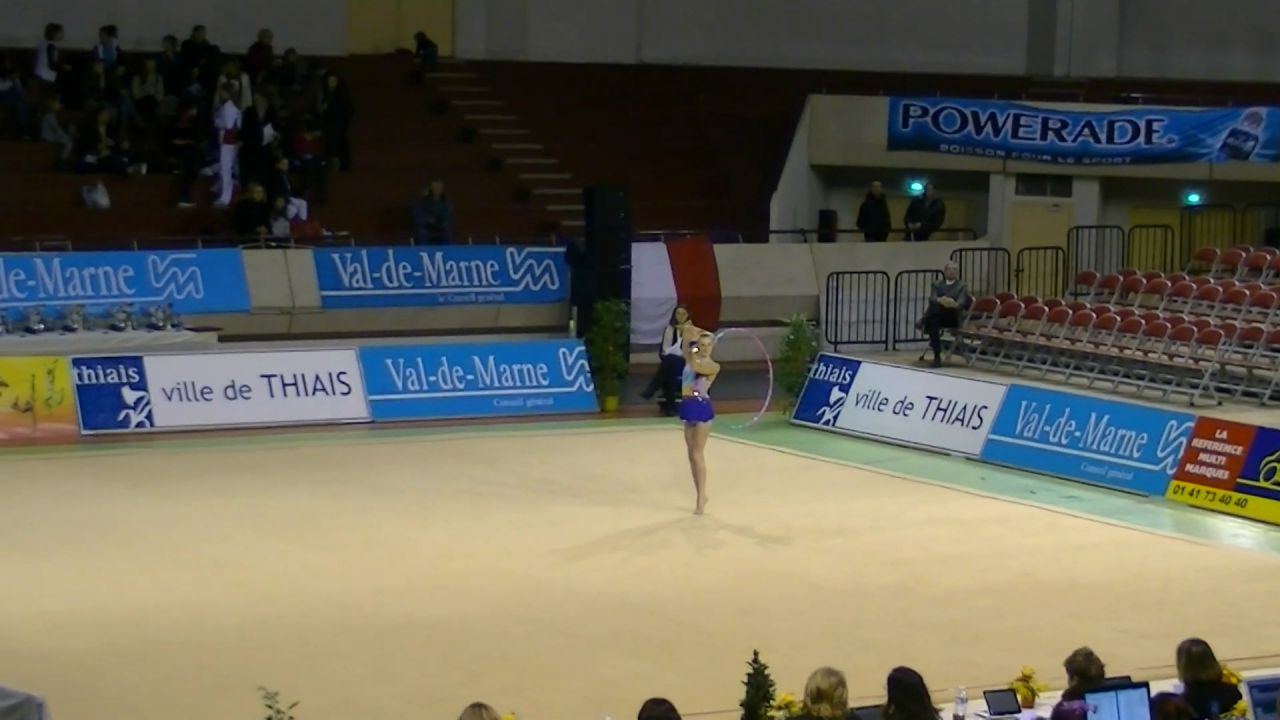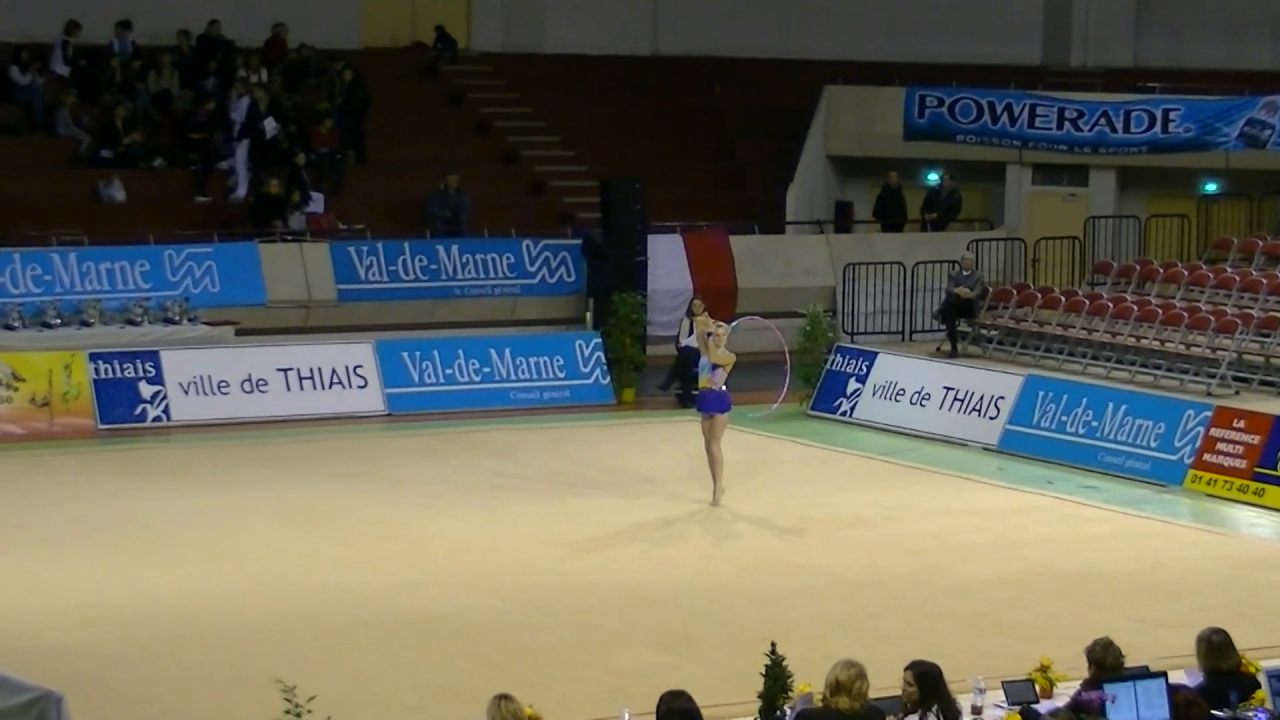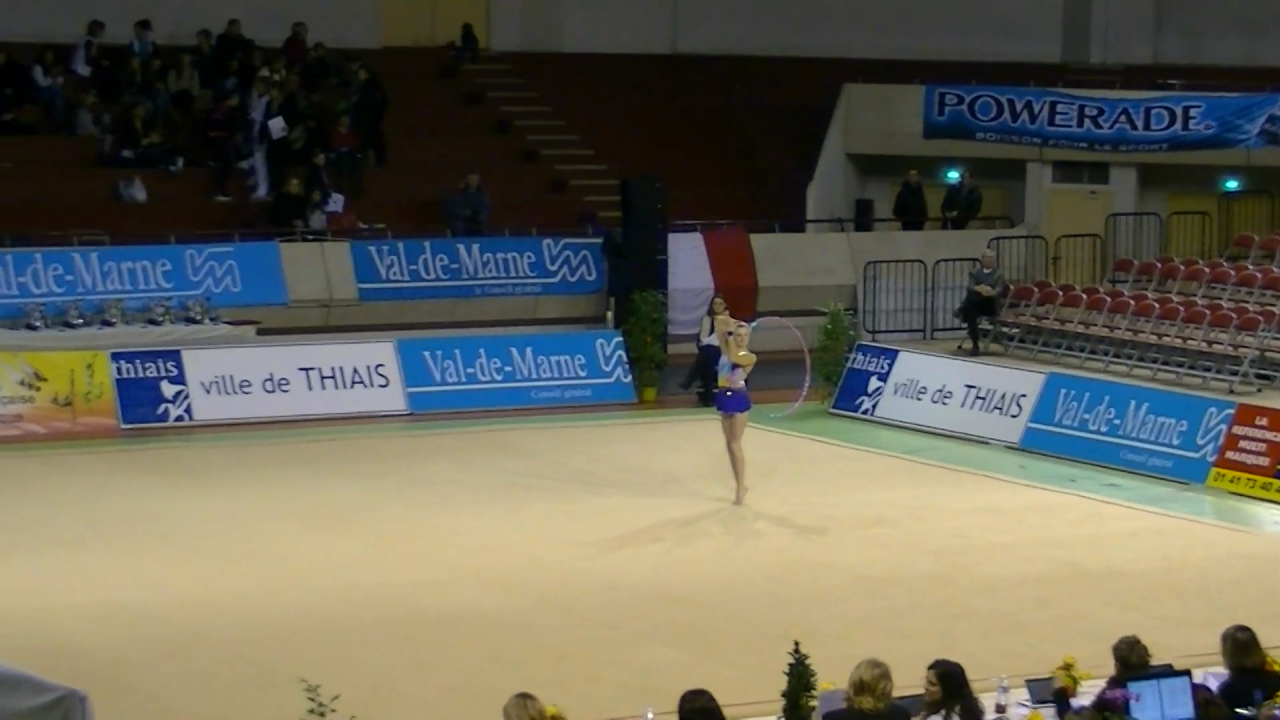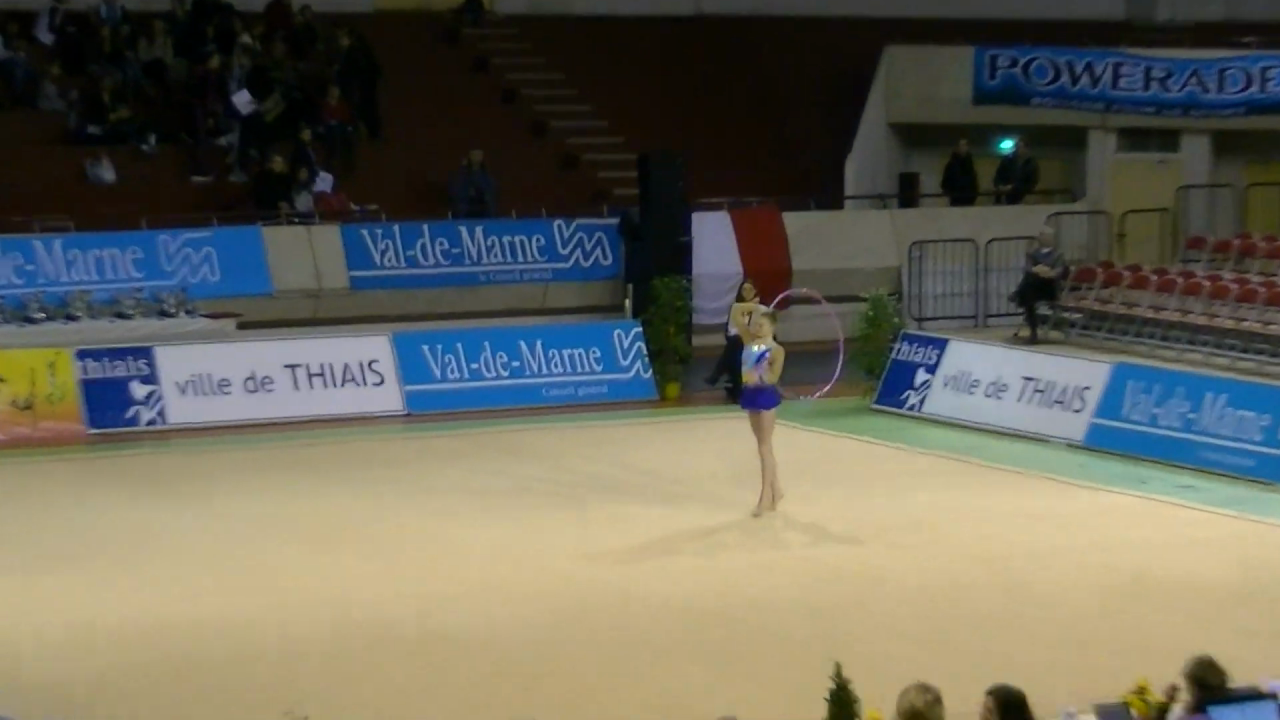
dt=0.4s
person 1, frame 1
left shoulder: (713, 366)
right shoulder: (690, 359)
left elbow: (697, 367)
right elbow: (687, 331)
left wrist: (694, 350)
left hip: (701, 408)
right hip: (687, 407)
left knee: (697, 454)
right knee: (691, 455)
left ankle: (701, 496)
right ankle: (700, 495)
person 1, frame 2
left shoulder: (729, 357)
right shoulder: (705, 350)
left elbow: (714, 358)
right elbow: (698, 321)
left wrist: (710, 338)
left hip: (719, 399)
right hip: (704, 399)
left knee: (715, 446)
right knee: (708, 446)
left ankle: (718, 487)
right ankle: (717, 486)
person 1, frame 3
left shoulder: (750, 358)
right shoulder: (726, 349)
left elbow: (734, 357)
right elbow: (718, 320)
left wrist: (731, 332)
right wrist: (733, 325)
left hip: (738, 399)
right hip: (724, 398)
left knee: (735, 445)
right knee: (730, 446)
left ankle: (741, 487)
right ankle: (740, 485)
person 1, frame 4
left shoulder: (776, 350)
right shoulder: (749, 340)
left elbow: (775, 378)
right elbow: (736, 311)
left wrist: (759, 379)
right wrist: (754, 308)
left hip: (765, 396)
right hip: (750, 395)
left knee: (764, 447)
right knee: (764, 447)
left ankle: (765, 496)
right ankle: (775, 491)
